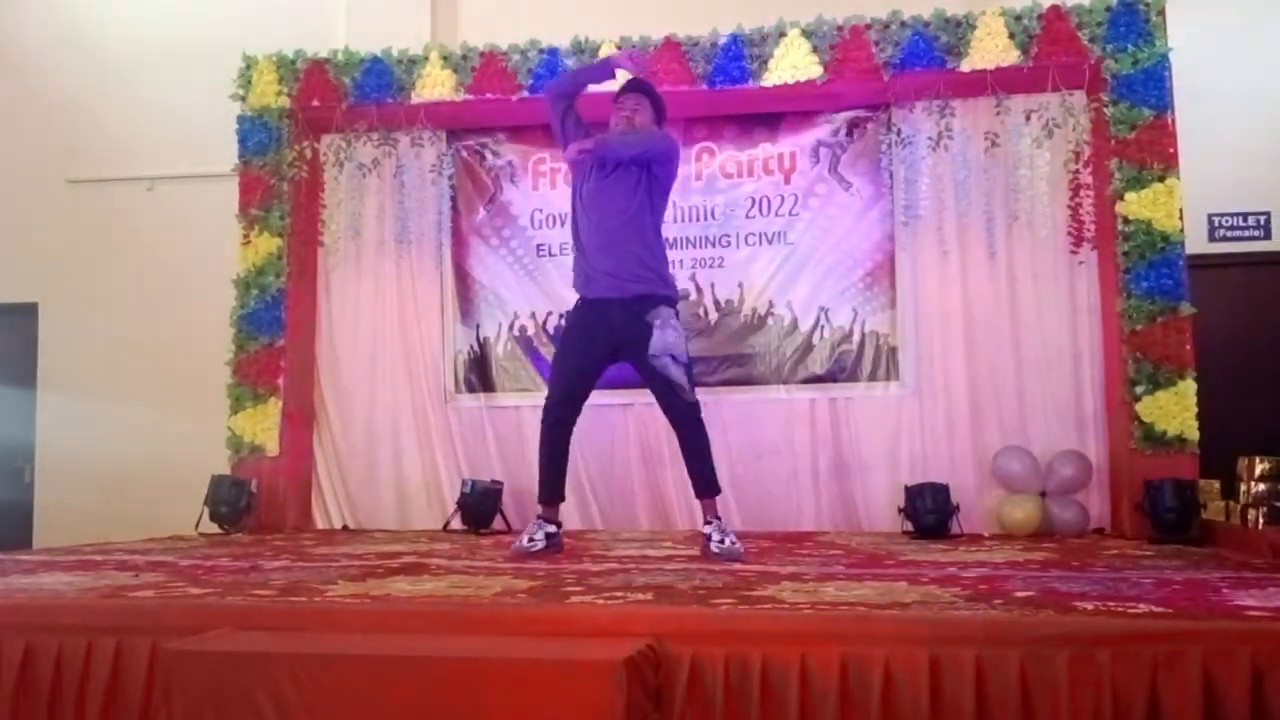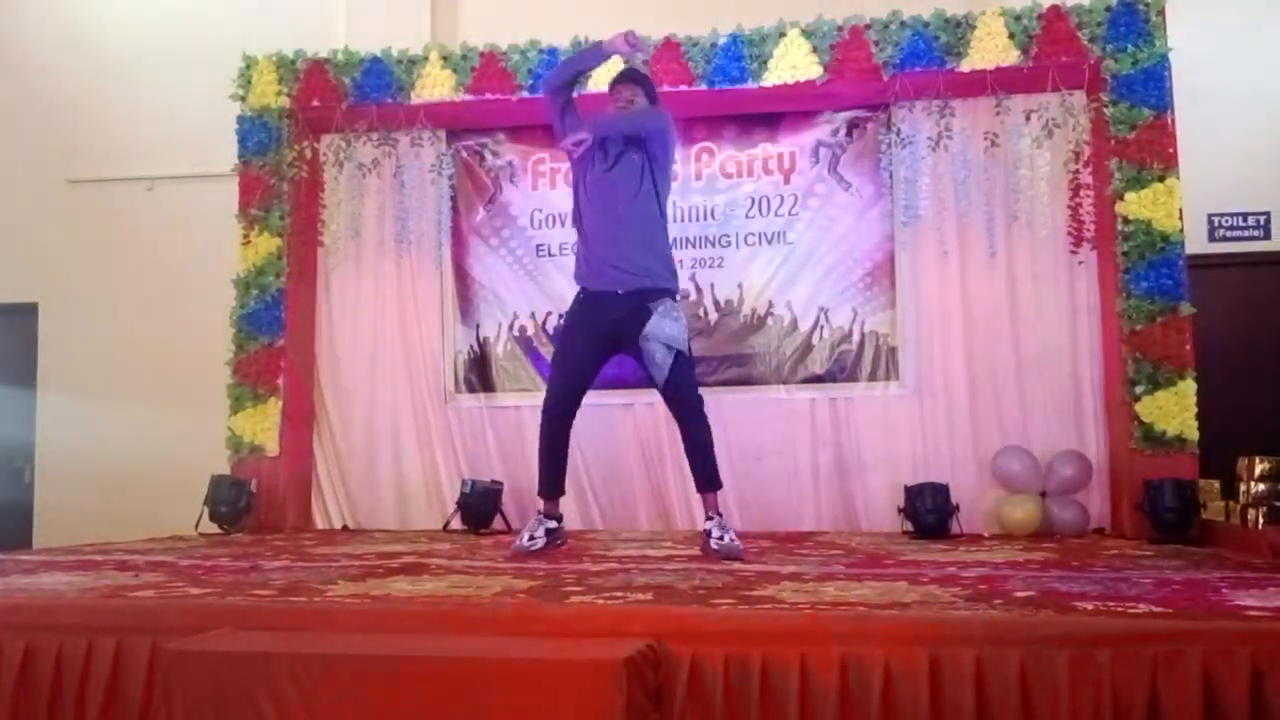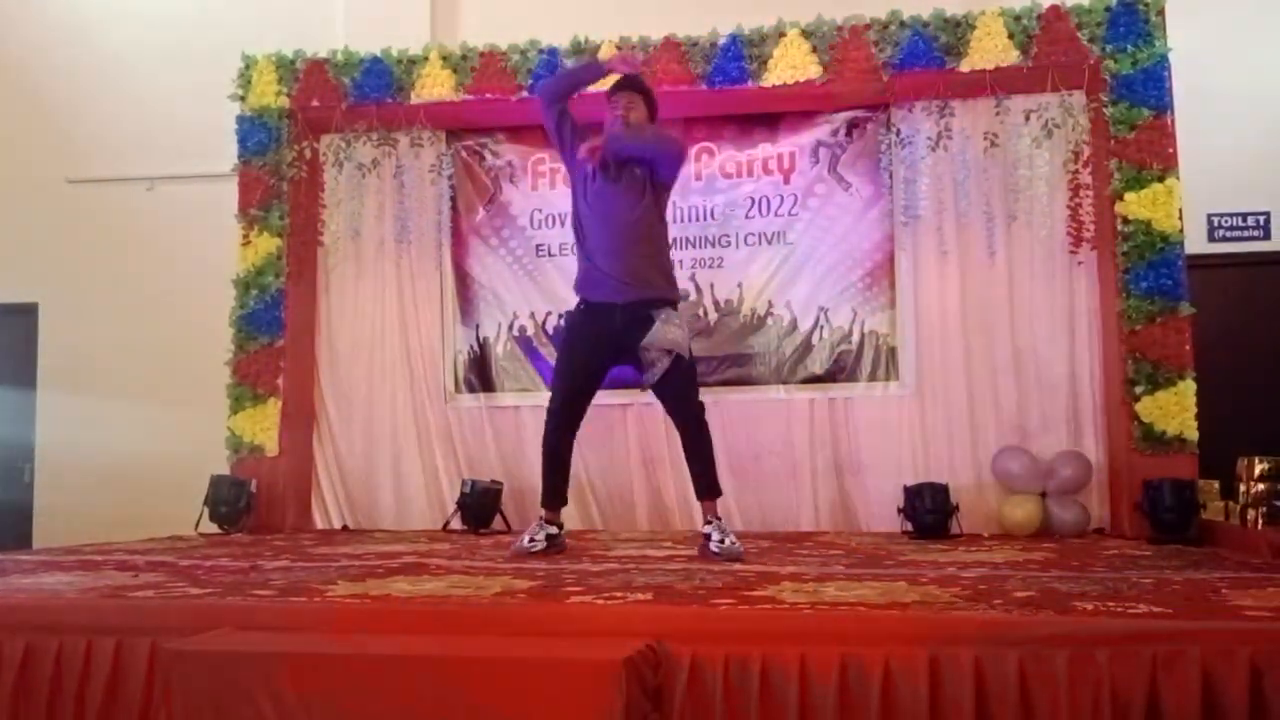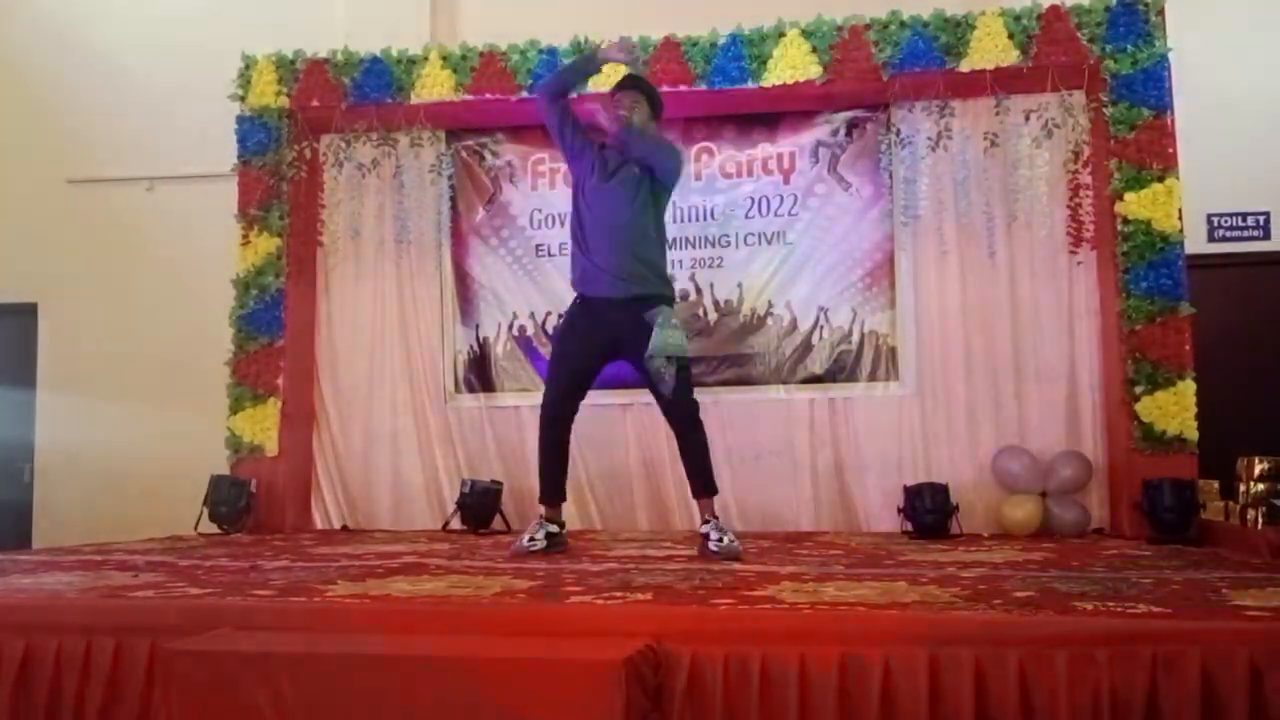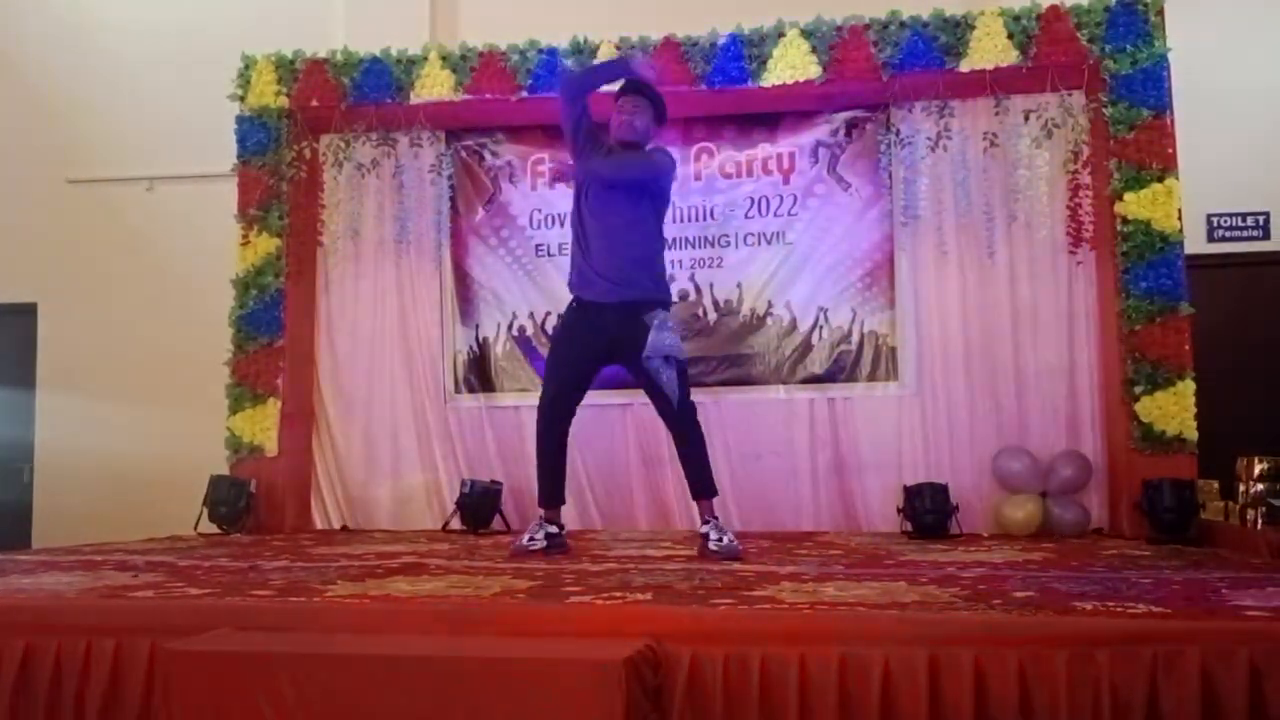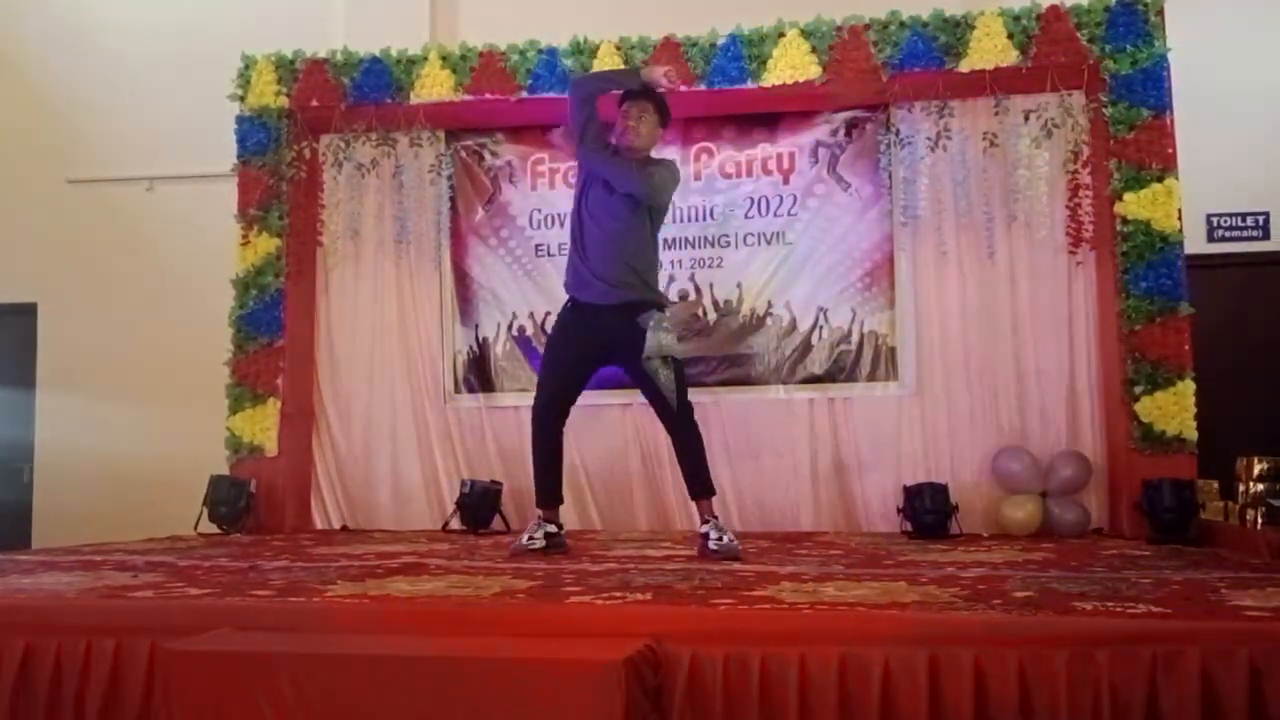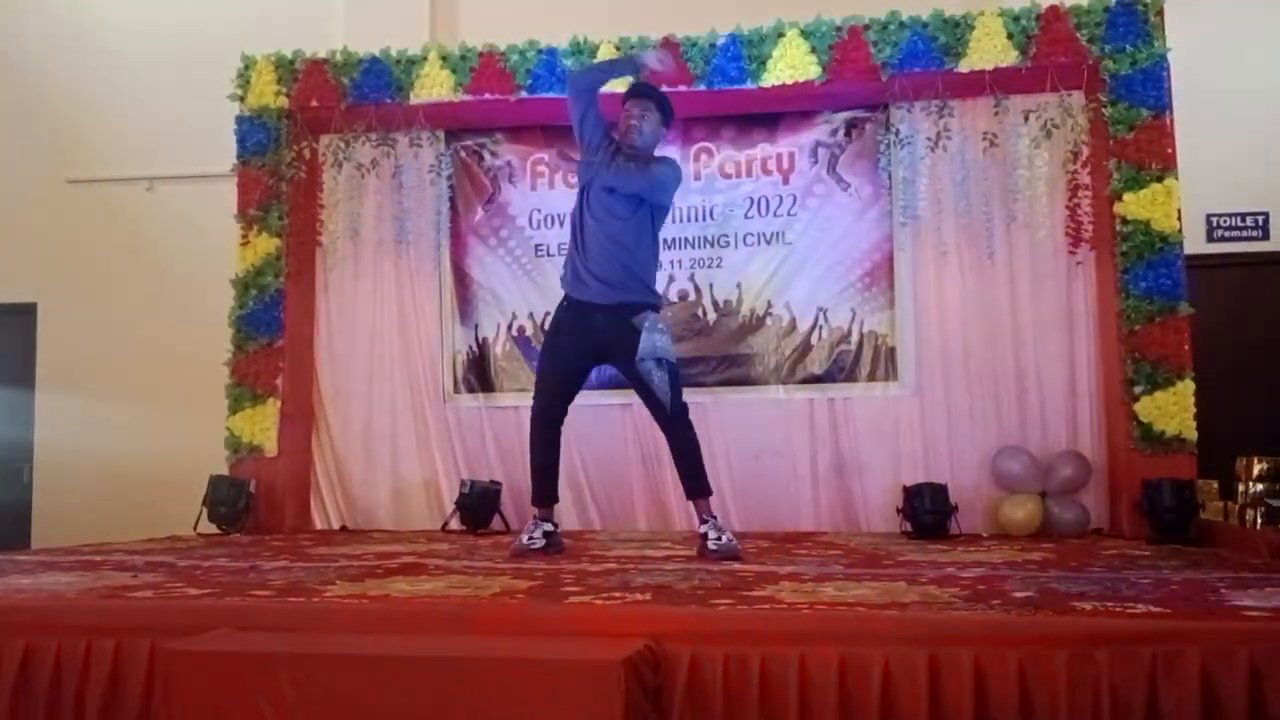
dt=0.1s
person 1, frame 1
left shoulder: (656, 164)
right shoulder: (586, 157)
left elbow: (663, 143)
right elbow: (556, 95)
left wrist: (596, 146)
right wrist: (611, 66)
left hip: (648, 308)
right hip: (592, 310)
left knee: (684, 413)
right knee: (557, 411)
left ankle: (713, 524)
right ankle: (547, 522)
person 1, frame 2
left shoulder: (652, 150)
right shoulder: (584, 147)
left elbow: (659, 122)
right elbow: (554, 87)
left wrist: (597, 126)
right wrist: (607, 50)
left hip: (651, 300)
right hip: (593, 302)
left knee: (687, 405)
right knee: (557, 405)
left ankle: (714, 521)
right ankle: (548, 518)
person 1, frame 3
left shoulder: (653, 165)
right shoulder: (583, 158)
left elbow: (670, 144)
right elbow: (547, 97)
left wrist: (610, 142)
right wrist: (602, 67)
left hip: (650, 311)
right hip: (594, 312)
left knee: (689, 414)
right knee: (561, 415)
left ankle: (713, 525)
right ankle: (549, 524)
person 1, frame 4
left shoulder: (659, 157)
right shoulder: (584, 151)
left elbow: (667, 155)
right elbow: (550, 94)
left wrist: (613, 148)
right wrist: (601, 57)
left hip: (646, 308)
right hip: (590, 308)
left knee: (683, 412)
right knee: (555, 410)
left ankle: (711, 524)
right ankle: (549, 521)
person 1, frame 5
left shoulder: (658, 163)
right shoulder: (590, 149)
left elbow: (644, 171)
right elbow: (570, 91)
left wrist: (584, 168)
right wrist: (627, 65)
left hip: (643, 312)
right hip: (586, 311)
left knee: (681, 415)
right knee: (552, 412)
left ankle: (710, 525)
right ankle: (549, 523)
person 1, frame 6
left shoulder: (662, 171)
right shoulder: (597, 155)
left elbow: (639, 183)
right elbow: (580, 91)
left wrist: (591, 159)
right wrist: (641, 74)
left hip: (636, 314)
right hip: (582, 313)
left knee: (678, 415)
right knee: (546, 412)
left ankle: (709, 525)
right ankle: (547, 523)
person 1, frame 7
left shoulder: (665, 171)
right shoulder: (600, 151)
left elbow: (639, 181)
right elbow: (579, 85)
left wrist: (592, 162)
right wrist: (638, 64)
left hip: (634, 314)
right hip: (578, 310)
left knee: (673, 415)
right knee: (546, 412)
left ankle: (708, 524)
right ankle: (543, 522)
